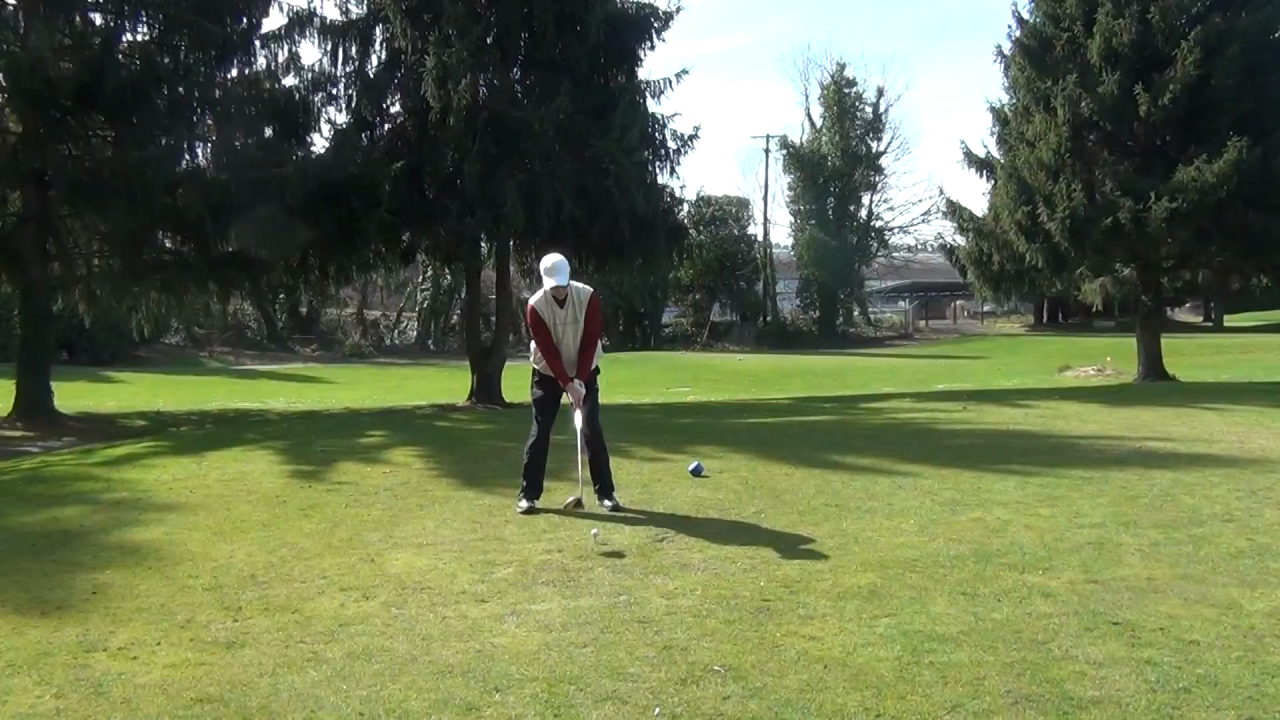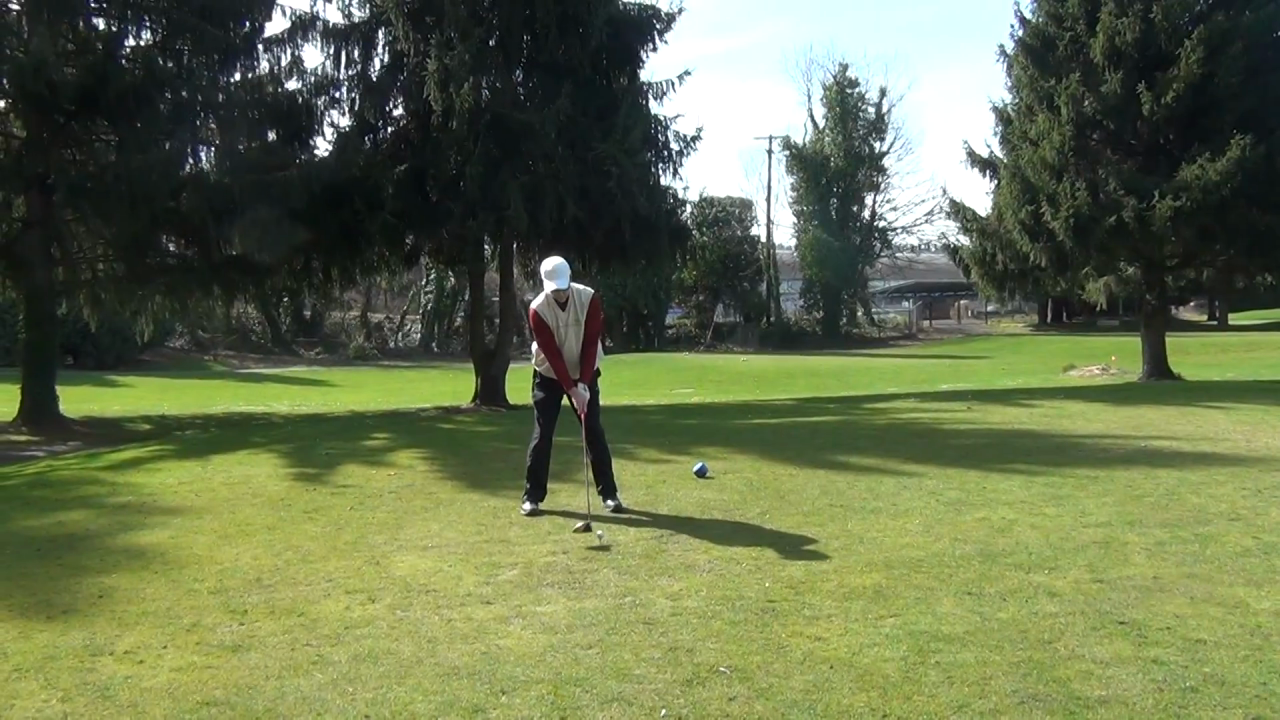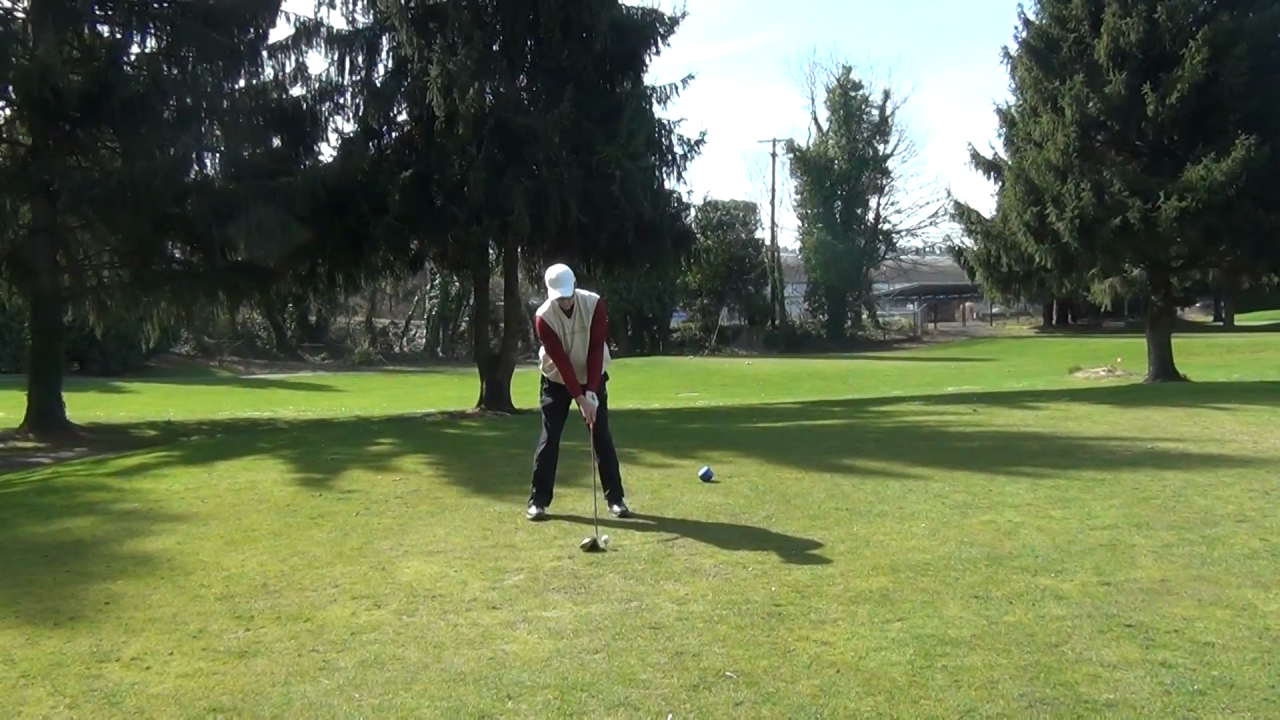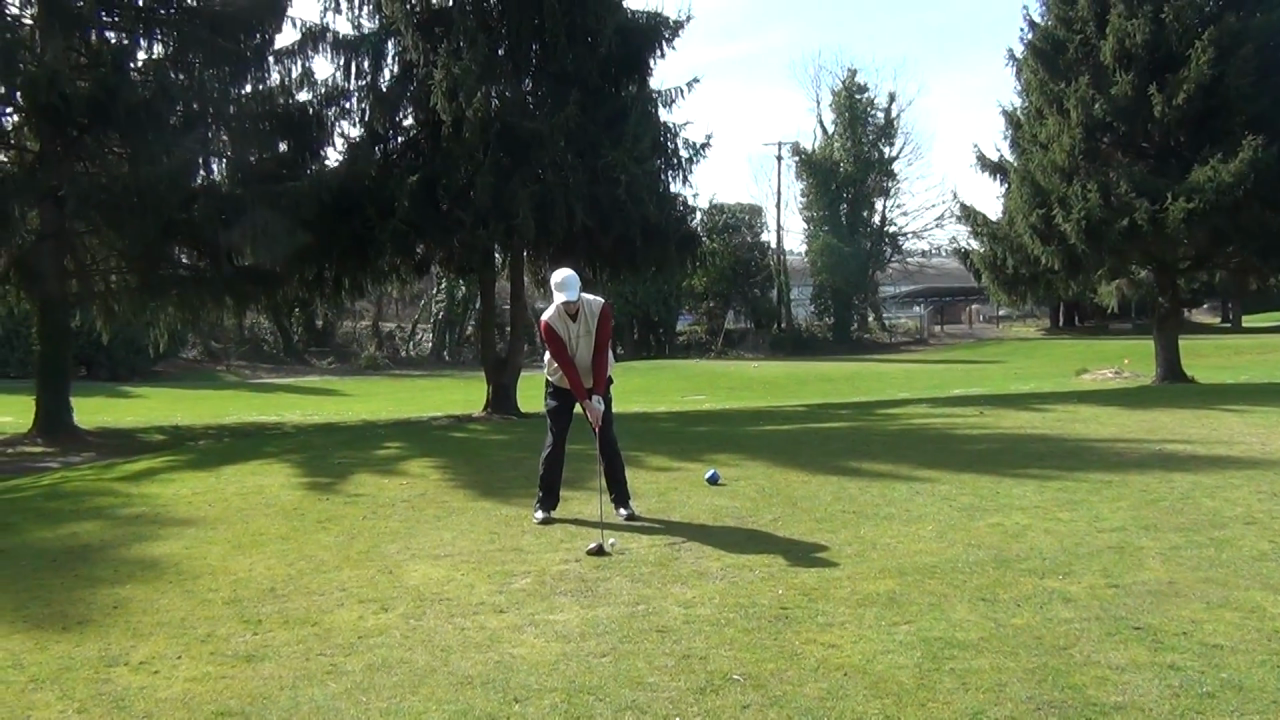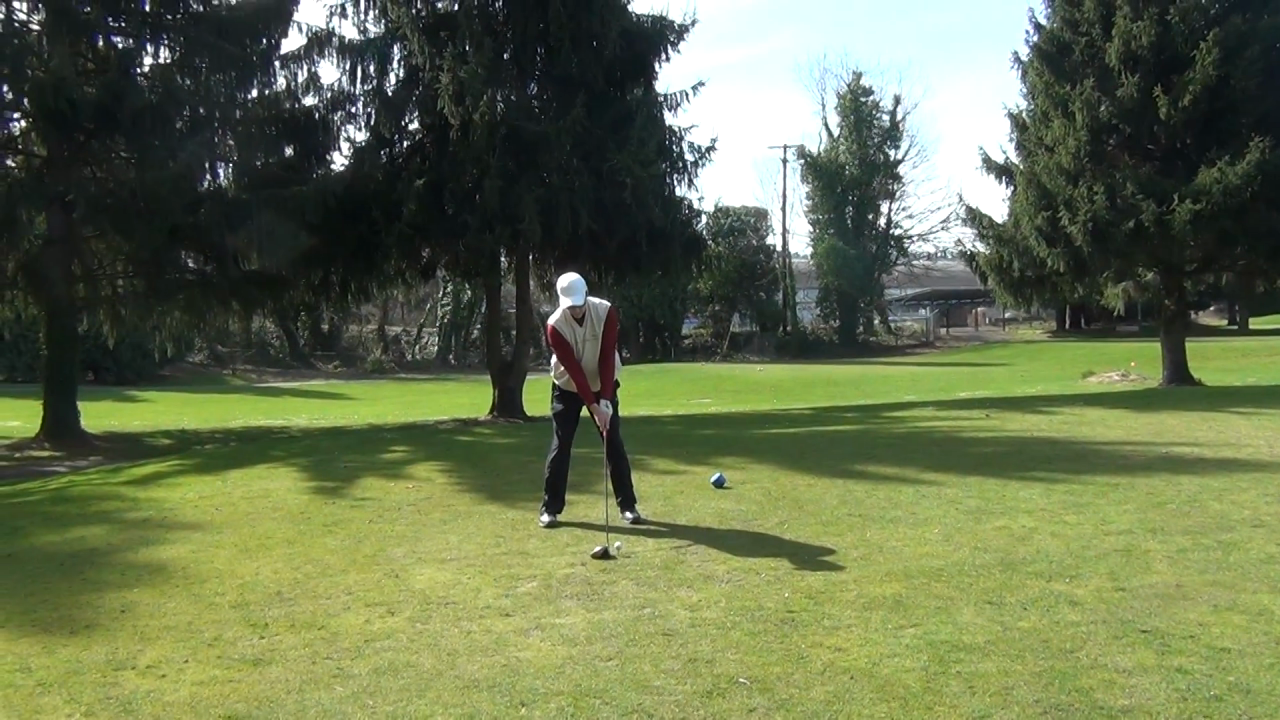
dt=0.3s
person 1, frame 1
left shoulder: (588, 297)
right shoulder: (536, 306)
left elbow: (591, 341)
right elbow: (547, 350)
left wrist: (579, 380)
right wrist: (567, 385)
left hip: (584, 373)
right hip: (548, 374)
left knee: (593, 430)
right knee: (540, 431)
left ankle: (605, 492)
right ankle: (528, 493)
person 1, frame 2
left shoulder: (589, 299)
right shoulder: (537, 309)
left elbow: (591, 344)
right elbow: (552, 354)
left wrist: (582, 384)
right wrist: (570, 389)
left hip: (584, 374)
right hip: (548, 376)
left knee: (594, 432)
right knee: (542, 433)
left ankle: (608, 493)
right ankle: (532, 495)
person 1, frame 3
left shoulder: (595, 304)
right shoulder: (544, 317)
left elbow: (596, 351)
right elbow: (561, 361)
left wrist: (591, 392)
right wrist: (579, 398)
left hip: (592, 379)
right hip: (556, 381)
left knee: (602, 436)
right knee: (550, 437)
left ankle: (615, 497)
right ankle: (538, 499)
person 1, frame 4
left shoulder: (599, 308)
right shoulder: (548, 321)
left elbow: (600, 354)
right elbow: (566, 365)
left wrist: (597, 396)
right wrist: (585, 402)
left hip: (596, 382)
right hip: (561, 385)
left knee: (607, 440)
right knee: (555, 441)
left ankle: (622, 501)
right ankle: (545, 503)
person 1, frame 5
left shoulder: (605, 312)
right shoulder: (555, 325)
left elbow: (608, 358)
right elbow: (573, 369)
left wrist: (605, 400)
right wrist: (594, 406)
left hip: (603, 386)
right hip: (567, 389)
left knee: (614, 444)
right knee: (561, 446)
left ankle: (627, 504)
right ankle: (550, 507)
